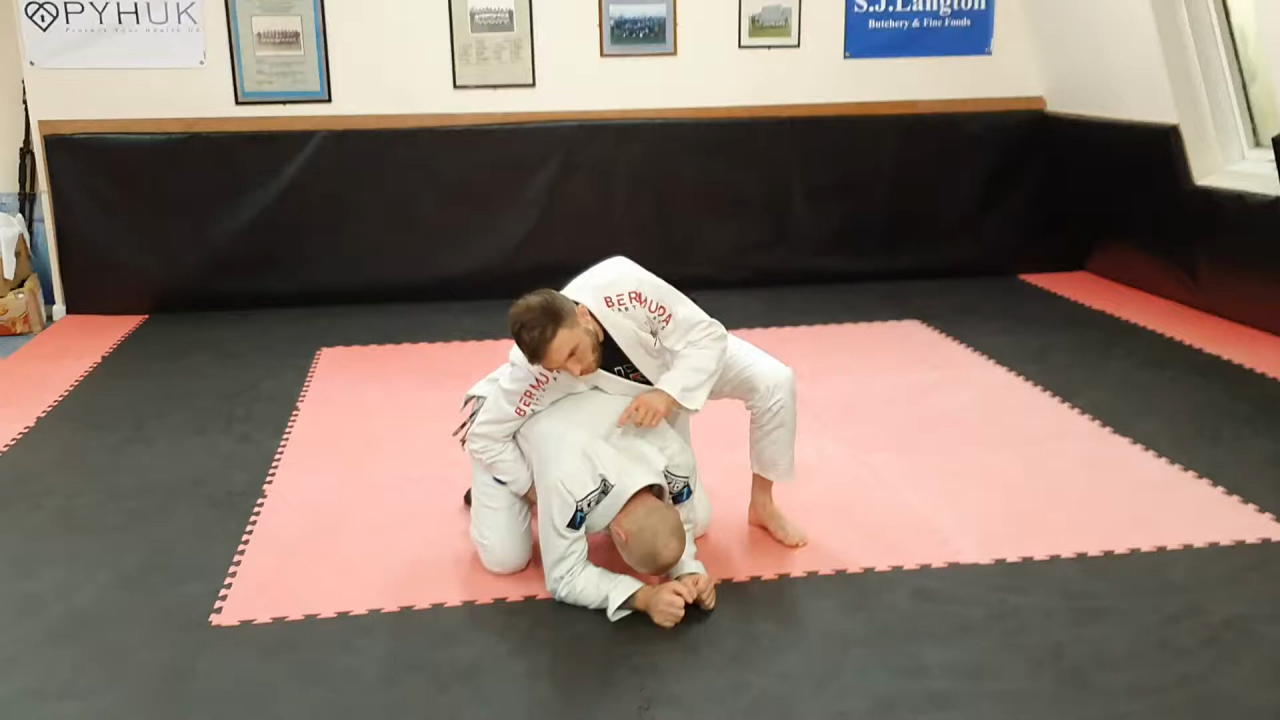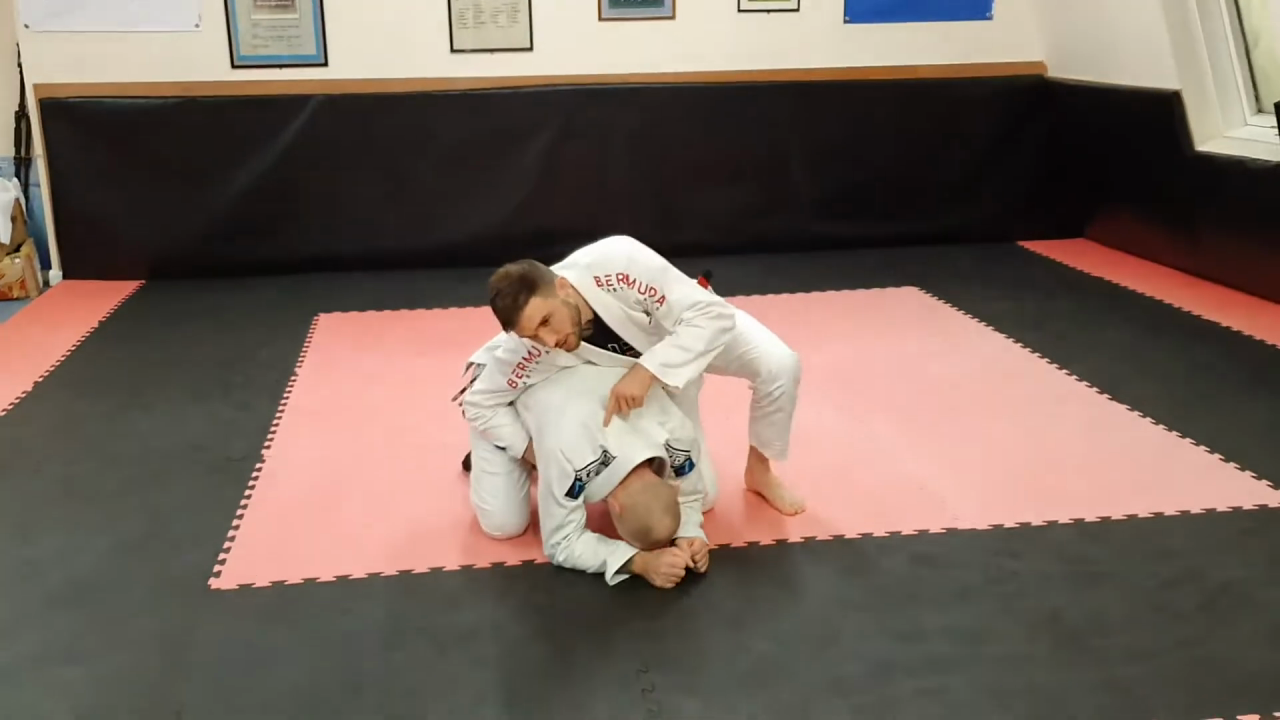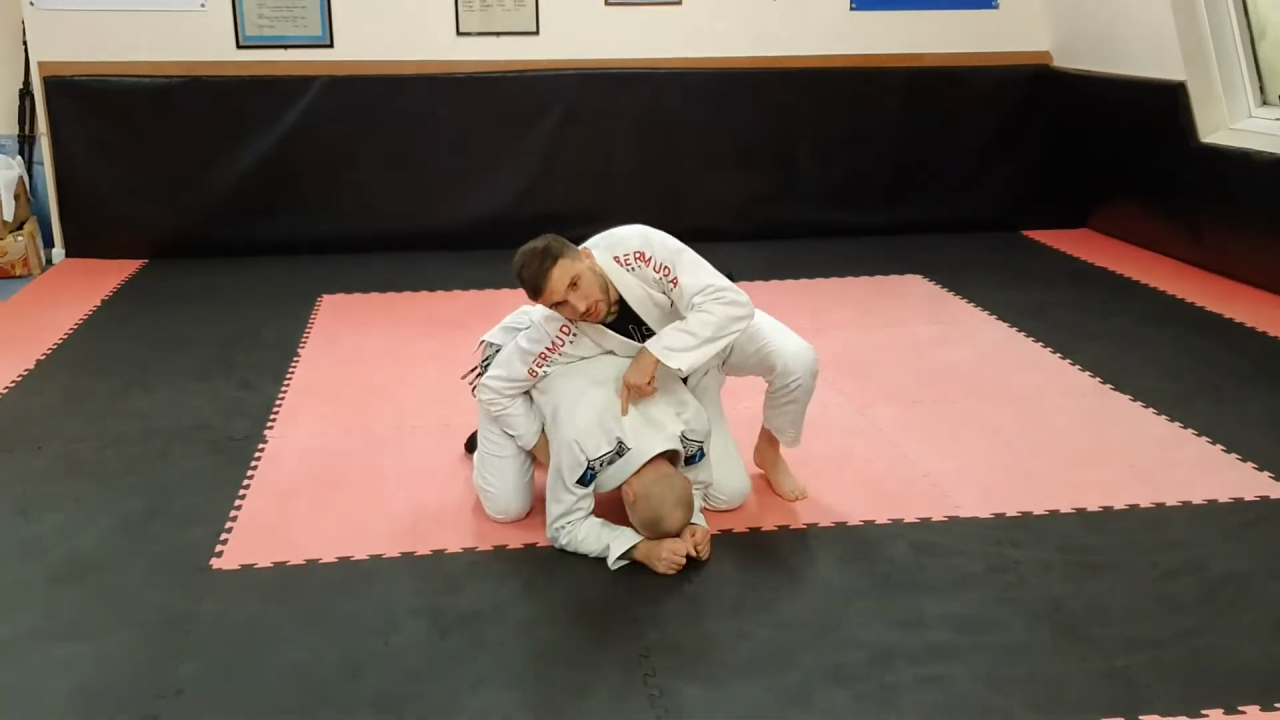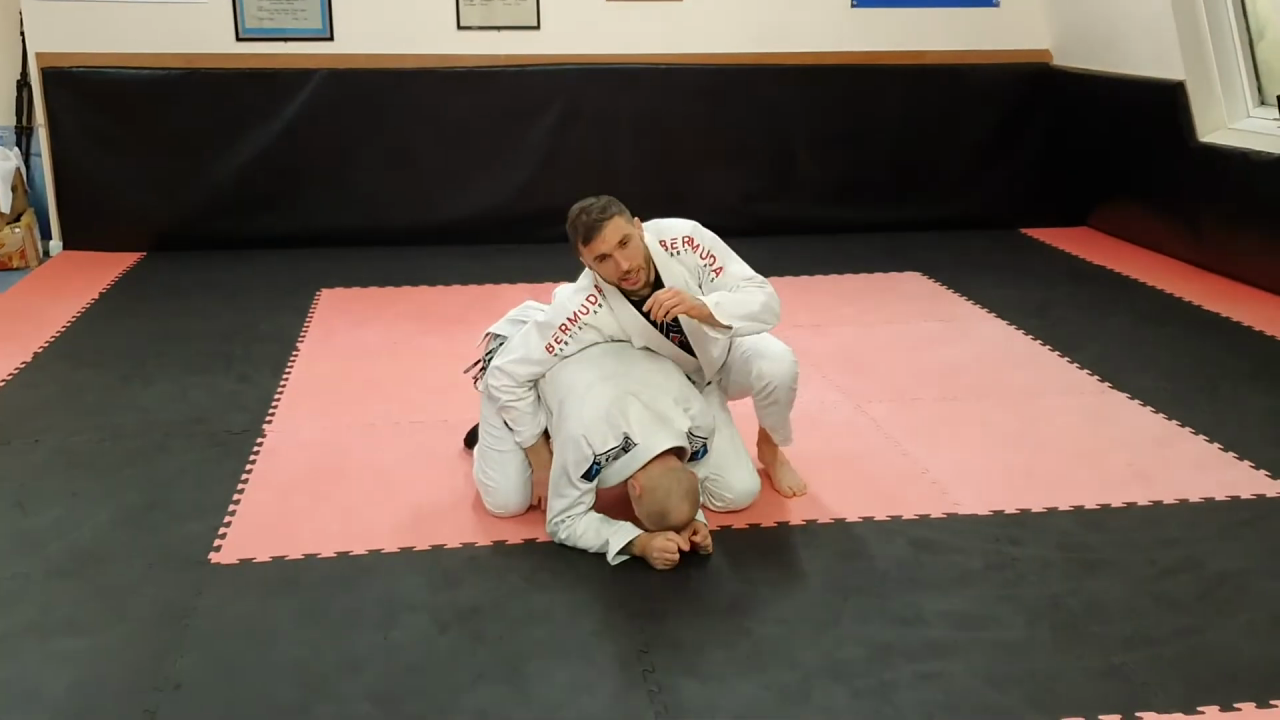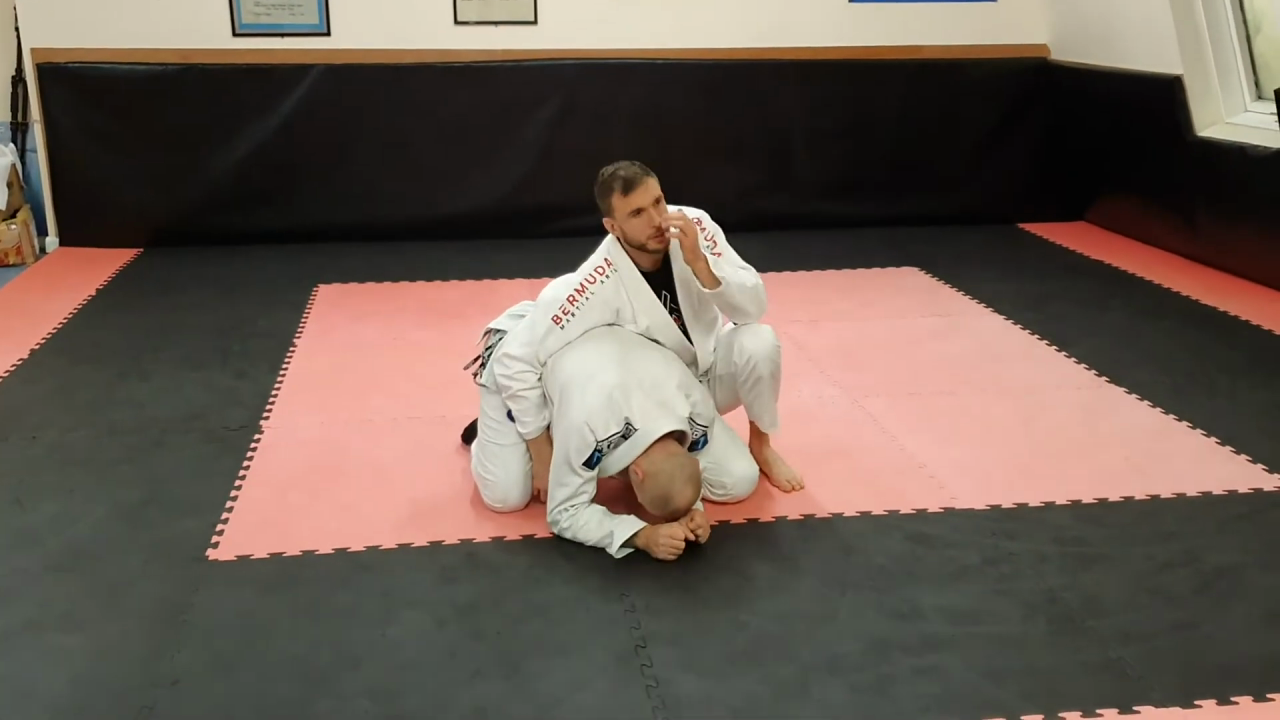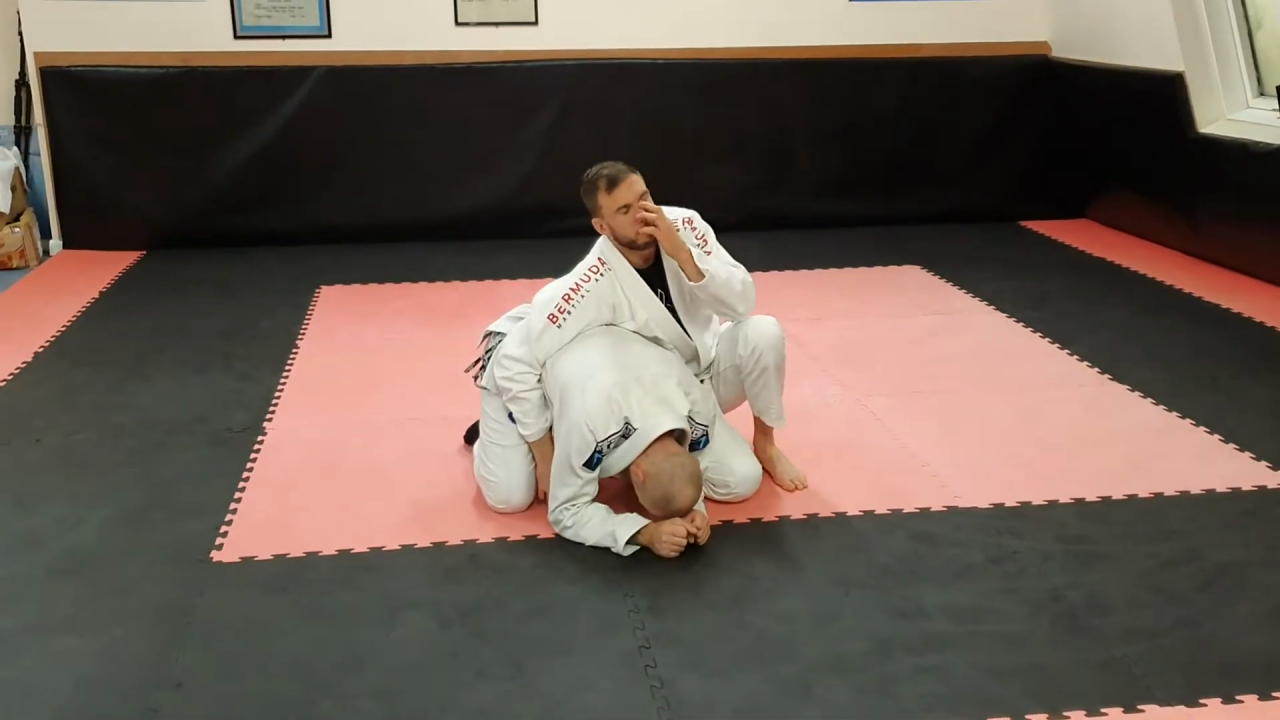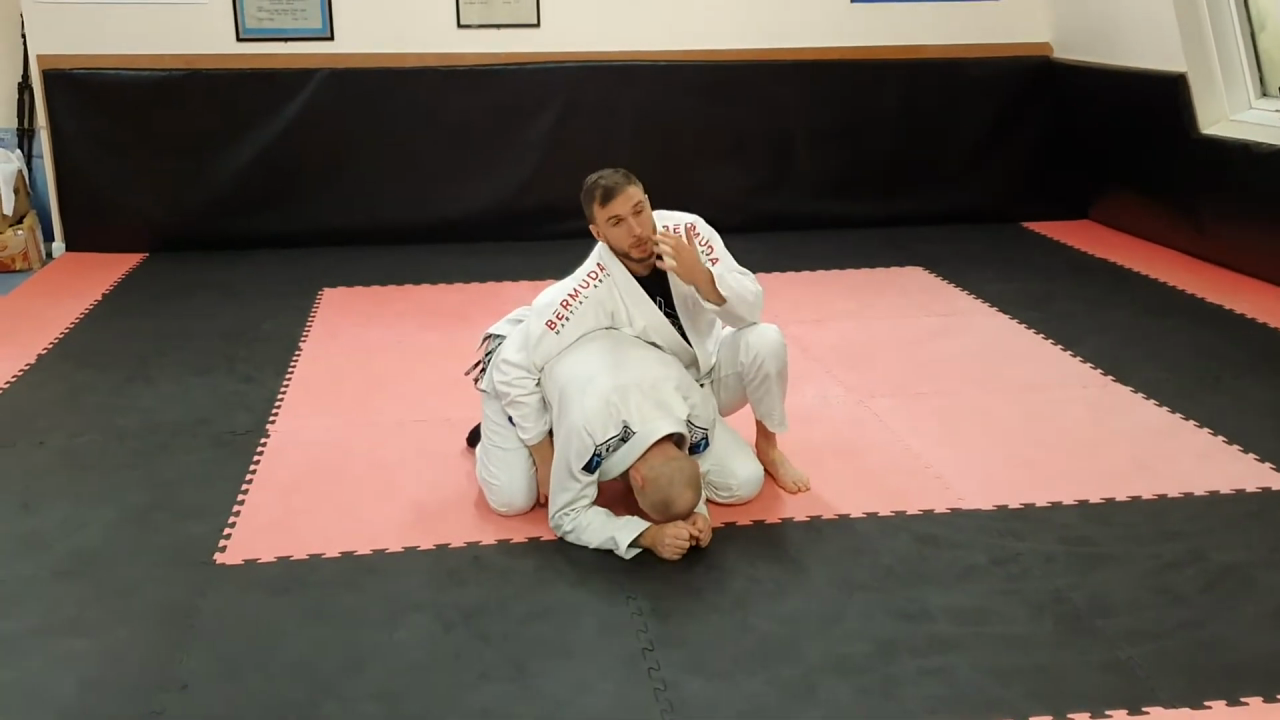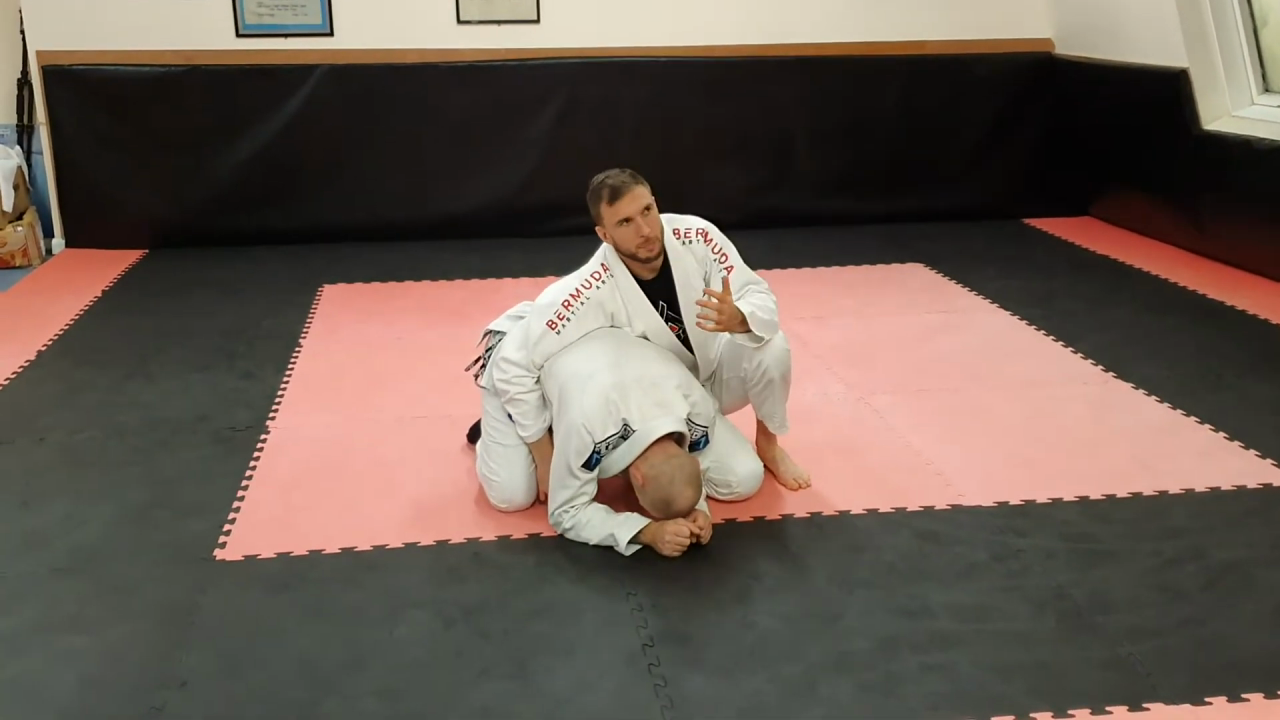
dt=0.3s
person 1, frame 1
left shoulder: (624, 284)
right shoulder: (534, 372)
left elbow: (707, 335)
right elbow: (483, 437)
left wrist: (668, 393)
left hip: (679, 360)
right hip: (631, 401)
left knee: (774, 381)
left ankle: (762, 505)
person 1, frame 2
left shoulder: (618, 262)
right shoulder: (528, 348)
left elbow: (712, 315)
right elbow: (479, 404)
left wrist: (647, 371)
right wrist: (541, 461)
left hip: (696, 330)
right hip: (629, 375)
left knee: (780, 366)
left ankle: (759, 471)
person 1, frame 3
left shoulder: (638, 248)
left elbow: (730, 304)
right elbow: (495, 390)
left wrist: (654, 356)
left hip: (715, 331)
left knee: (797, 361)
right knee: (725, 492)
left ankle: (768, 450)
person 1, frame 4
left shoulder: (683, 239)
right shoulder: (584, 308)
left elbow: (764, 300)
right elbow: (505, 376)
left wrist: (700, 307)
right wrist: (542, 462)
left hip: (720, 348)
left knee: (776, 365)
left ankle: (769, 448)
person 1, frame 5
left shoulder: (694, 225)
right shoulder: (596, 284)
left elbow: (753, 306)
right elbow: (513, 362)
left wrist: (699, 262)
right wrist: (542, 453)
left hip: (710, 365)
left knee: (759, 343)
left ankle: (760, 444)
person 1, frame 6
left shoulder: (685, 225)
right shoulder: (591, 285)
left elbow: (741, 303)
right elbow: (513, 365)
left wrist: (682, 253)
right wrist: (546, 455)
left hip: (711, 365)
left knee: (763, 332)
right knee: (735, 482)
left ankle: (765, 443)
person 1, frame 7
left shoulder: (686, 231)
right shoulder: (589, 291)
left elbow: (749, 300)
right elbow: (513, 369)
left wrist: (701, 275)
right wrist: (546, 461)
left hip: (712, 368)
left knee: (764, 340)
right knee: (736, 485)
left ankle: (767, 445)
person 1, frame 8
left shoulder: (697, 237)
right shoulder: (589, 292)
left elbow: (760, 297)
right elbow: (512, 368)
left wrist: (737, 318)
right wrist: (545, 459)
left hip: (714, 369)
left knee: (769, 348)
left ankle: (768, 443)
person 2, frame 1
left shoulder: (677, 458)
right shoulder: (564, 482)
left elbow: (683, 523)
right elbow: (564, 579)
left wrist: (689, 572)
right wrist: (644, 598)
right knee: (503, 559)
person 2, frame 2
left shoulder: (679, 433)
right shoulder: (566, 451)
left elbow: (687, 494)
right elbow: (561, 543)
left wrist: (689, 537)
right wrist: (641, 562)
person 2, frame 3
left shoulder: (693, 424)
right shoulder: (579, 439)
left elbow: (692, 482)
right elbow: (565, 526)
left wrist: (692, 522)
right wrist: (641, 548)
right knee: (506, 507)
person 2, frame 4
left shoulder: (700, 419)
right shoulder: (586, 435)
left elbow: (688, 478)
right elbow: (564, 521)
left wrist: (694, 520)
right wrist: (640, 543)
right knee: (506, 502)
right ankle: (490, 432)
person 2, frame 5
left shoulder: (698, 409)
right shoulder: (586, 423)
left elbow: (685, 466)
right elbow: (563, 512)
left wrist: (690, 510)
right wrist: (643, 536)
right knee: (505, 497)
right ankle: (491, 430)
person 2, frame 6
left shoulder: (698, 406)
right shoulder: (587, 422)
left elbow: (678, 468)
right elbow: (566, 512)
left wrist: (693, 509)
right wrist: (645, 533)
right knee: (508, 497)
right ankle: (488, 431)
person 2, frame 7
left shoulder: (698, 410)
right shoulder: (586, 426)
left elbow: (689, 469)
right elbow: (566, 516)
left wrist: (696, 512)
right wrist: (648, 536)
right knee: (511, 500)
right ankle: (495, 434)
person 2, frame 8
left shoulder: (697, 407)
right shoulder: (585, 423)
left elbow: (684, 467)
right elbow: (566, 513)
left wrist: (696, 509)
right wrist: (648, 532)
right knee: (511, 496)
right ankle: (492, 432)
